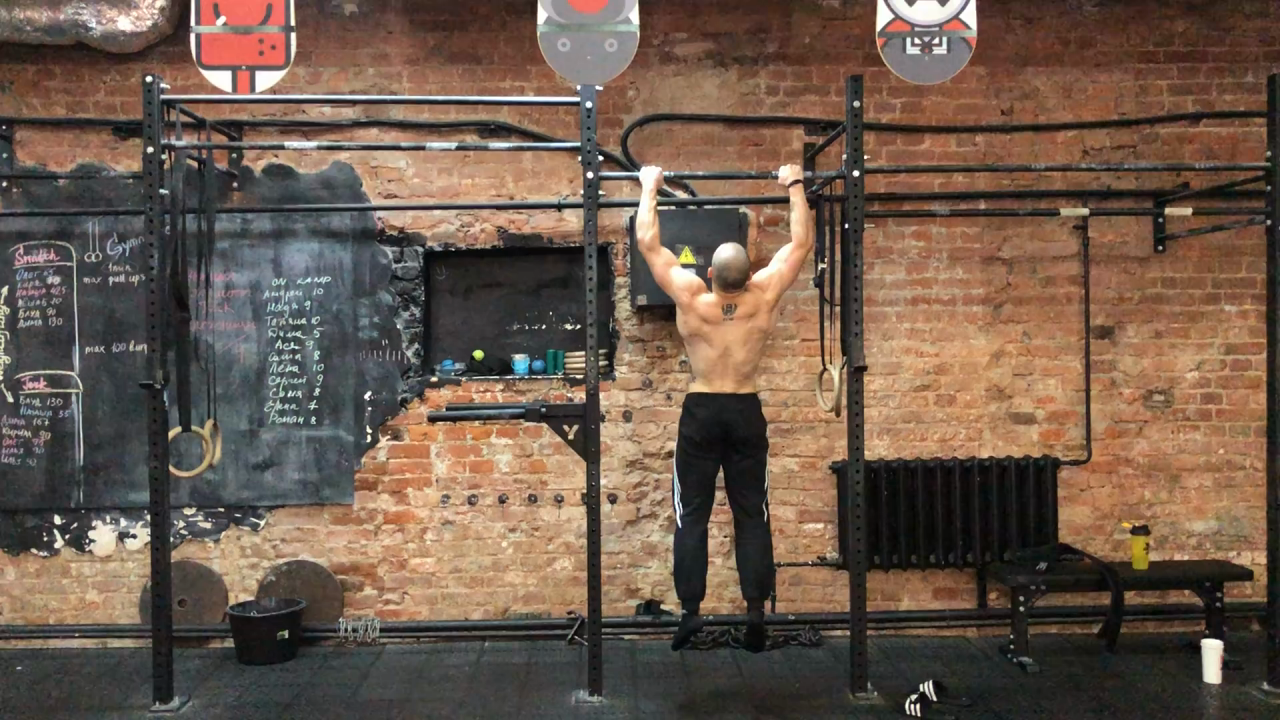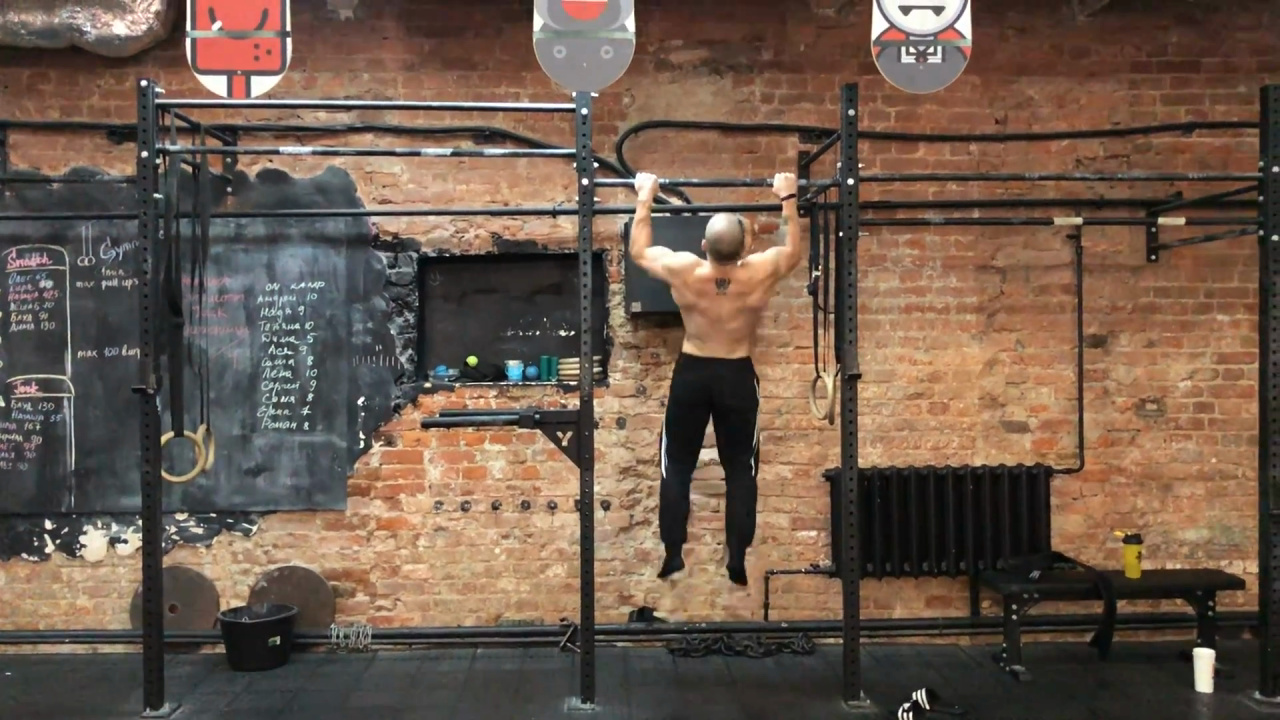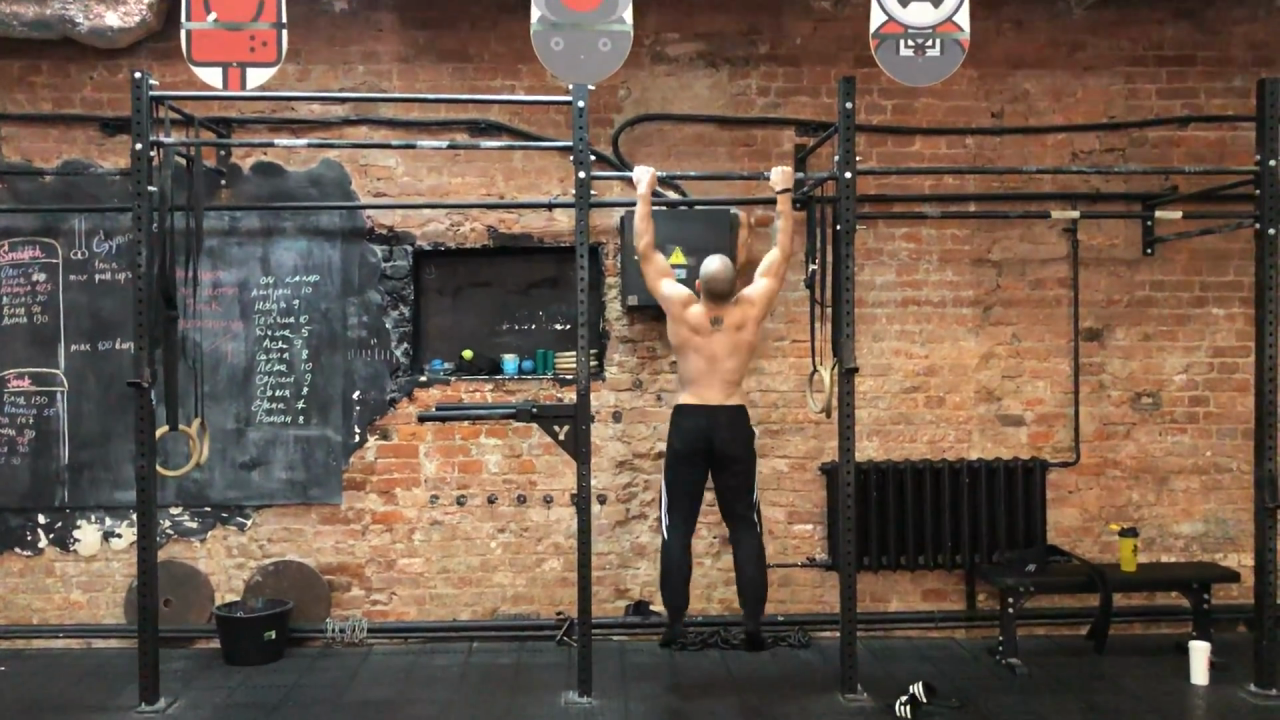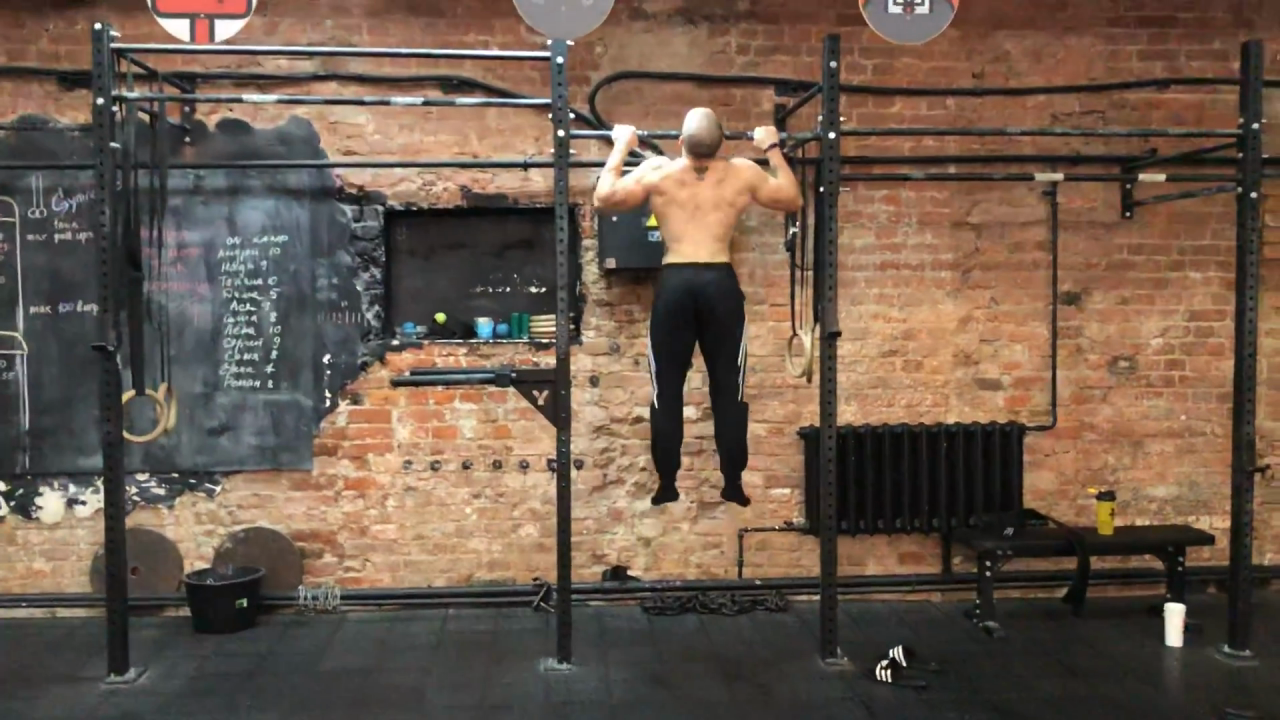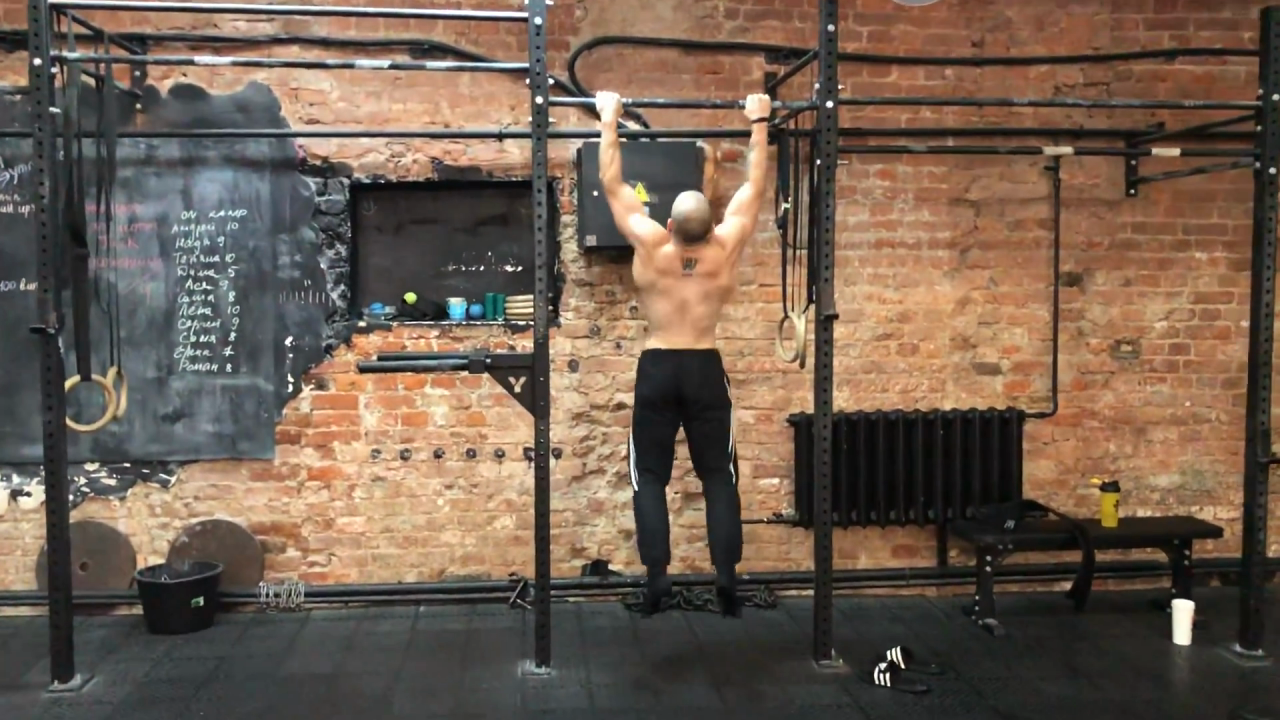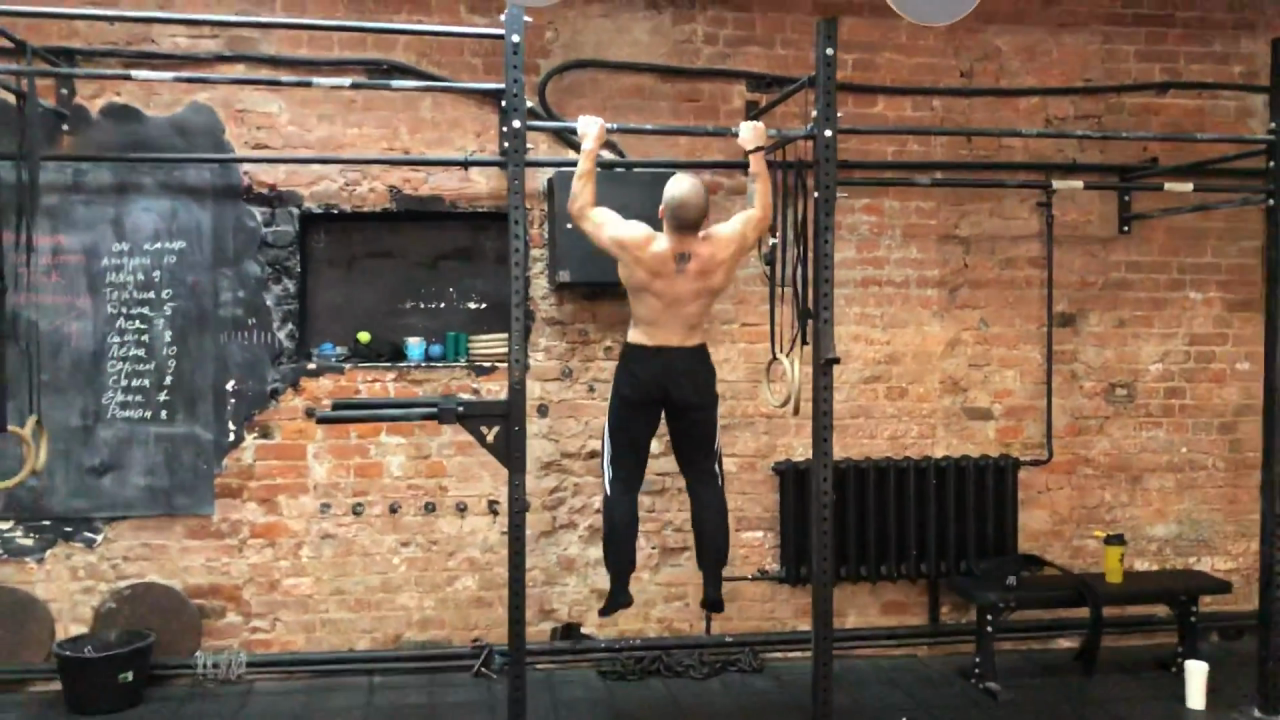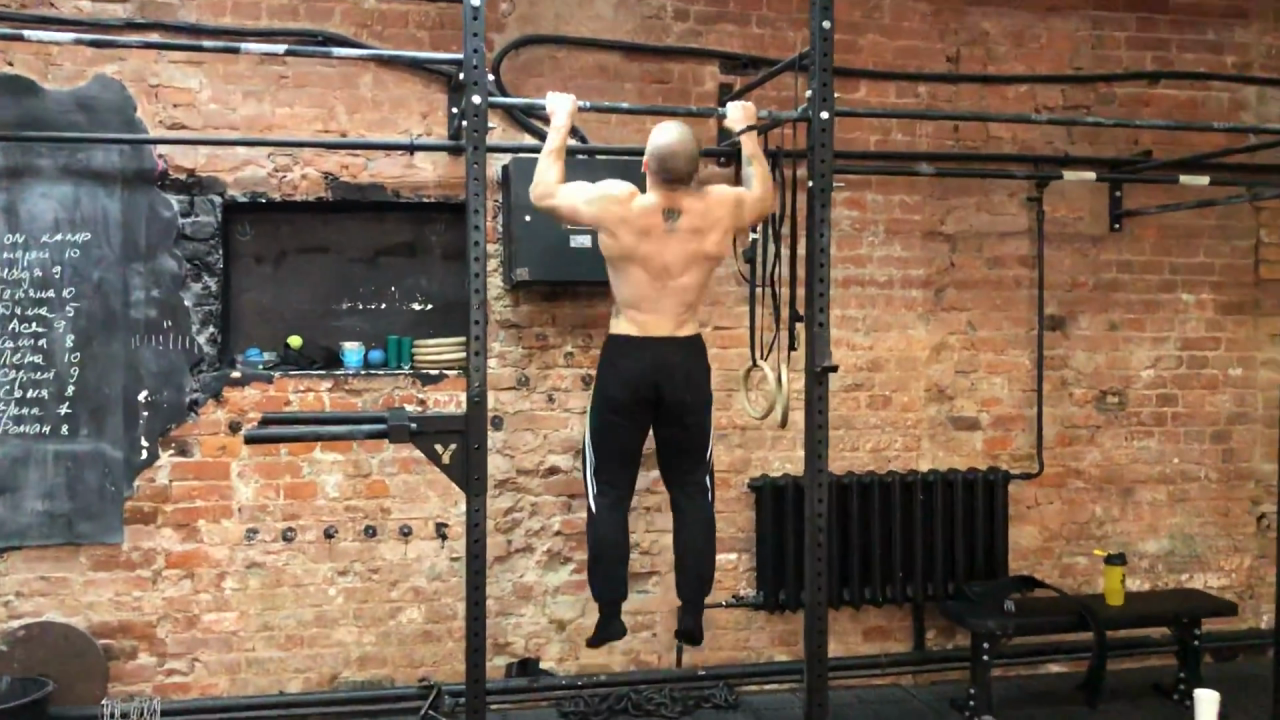
dt=0.7s
person 1, frame 1
left shoulder: (689, 298)
right shoulder: (764, 298)
left elbow: (647, 243)
right elbow: (801, 243)
left wrist: (650, 188)
right wrist: (794, 186)
left hip: (700, 411)
right hip: (745, 412)
left knee: (691, 514)
right knee: (751, 514)
left ankle: (691, 611)
right ankle: (755, 611)
person 1, frame 2
left shoulder: (684, 271)
right shoulder: (761, 272)
left elbow: (638, 251)
right elbow: (795, 251)
left hip: (691, 374)
right hip: (738, 377)
left knee: (676, 467)
right knee: (740, 469)
right ankle: (737, 558)
person 1, frame 3
left shoulder: (679, 310)
right shoulder: (752, 310)
left elbow: (646, 250)
right elbow: (781, 250)
left wrist: (644, 191)
right wrist: (783, 193)
left hip: (688, 424)
right hip: (733, 425)
left knee: (677, 528)
right knee: (744, 526)
left ankle: (676, 618)
right ankle: (753, 621)
person 1, frame 4
left shoulder: (657, 171)
right shoulder: (744, 173)
left elbow: (602, 199)
right elbow: (794, 200)
left wrist: (621, 147)
right wrist: (773, 149)
left hip: (674, 283)
right hip: (721, 283)
left knee: (667, 390)
right knee: (728, 387)
left ankle: (667, 483)
right ankle: (733, 482)
person 1, frame 5
left shoulder: (648, 245)
right shoulder: (726, 248)
left elbow: (610, 182)
right elbow: (755, 184)
left wrist: (609, 119)
right wrist: (759, 122)
left hip: (657, 370)
right hip: (705, 370)
left knee: (649, 478)
right knee: (718, 476)
left ankle: (656, 573)
right ankle: (726, 577)
person 1, frame 6
left shoulder: (634, 243)
right shoulder: (723, 246)
left elbow: (578, 208)
right elbow: (763, 209)
left wrist: (590, 145)
right wrist: (755, 150)
left hip: (639, 369)
right hip: (693, 369)
left knee: (622, 481)
right knee: (705, 479)
left ankle: (619, 587)
right ankle: (713, 586)
person 1, frame 7
left shoulder: (615, 201)
right shoulder: (720, 206)
left elbow: (541, 191)
right elbow: (767, 197)
left wrist: (559, 126)
right wrist: (748, 131)
left hip: (626, 359)
right hip: (686, 359)
left knee: (609, 495)
right knee: (691, 493)
left ankle: (610, 617)
right ankle: (692, 617)
